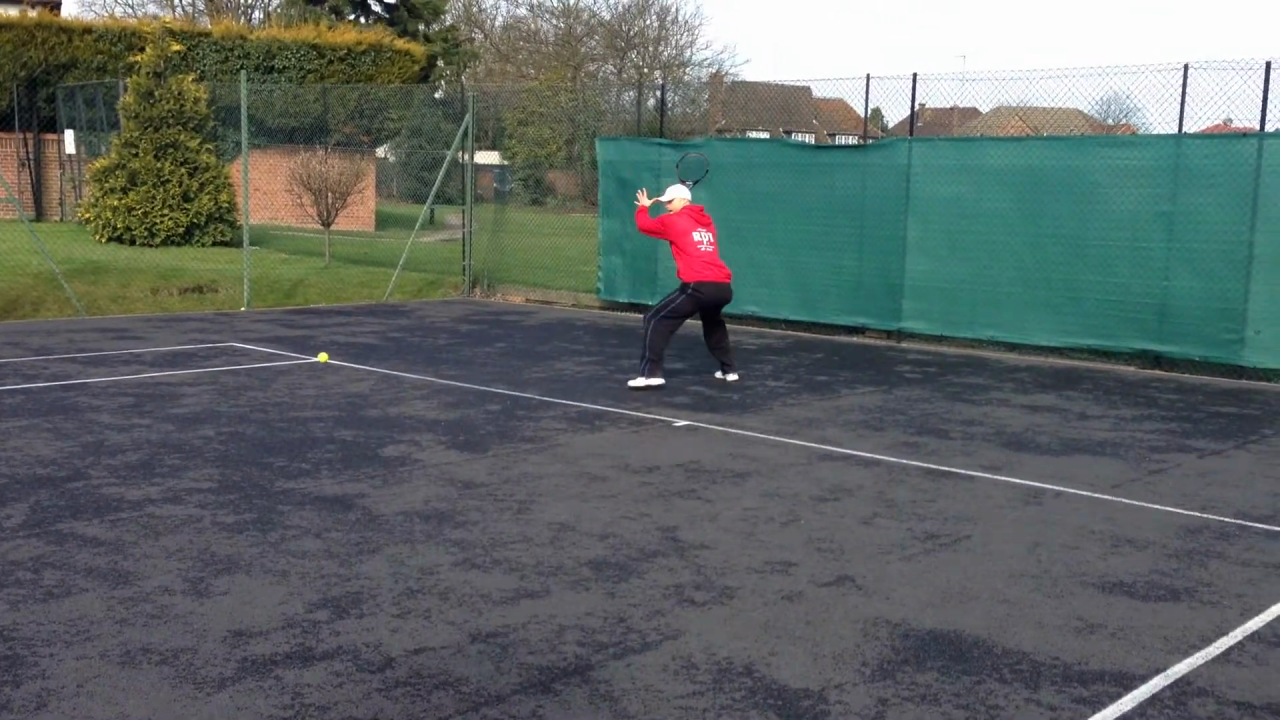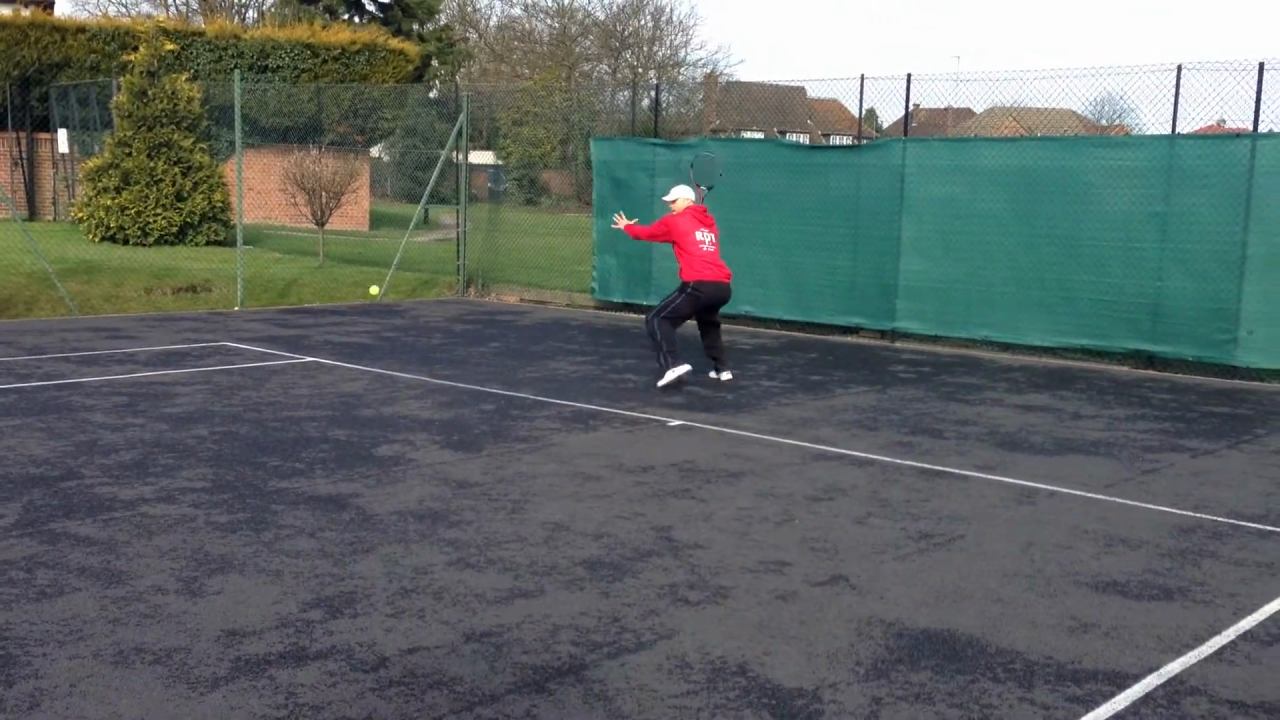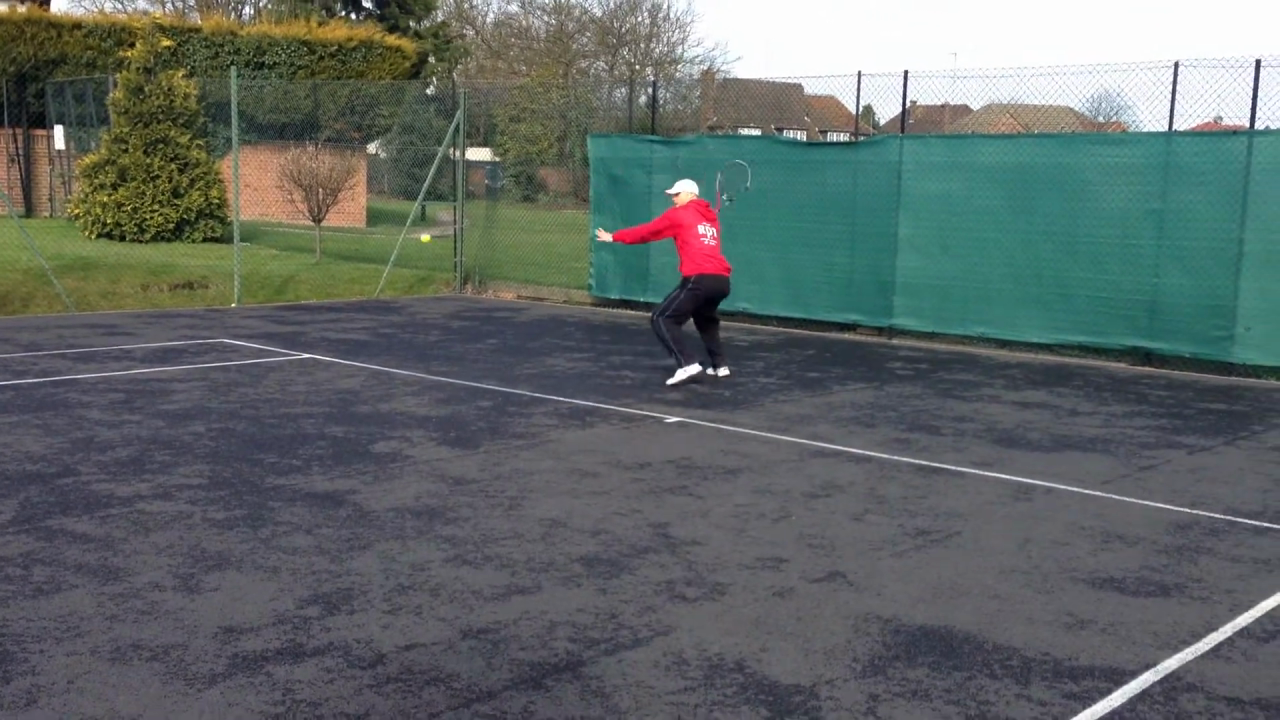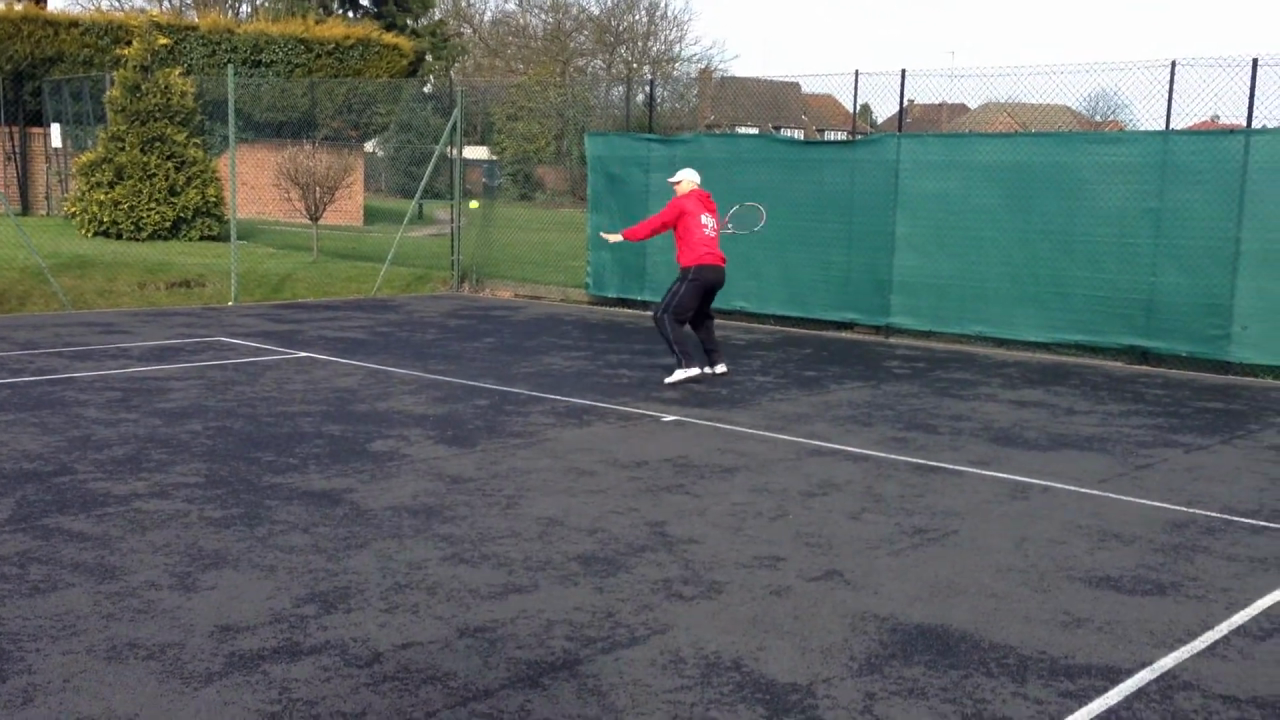
dt=0.1s
person 1, frame 1
left shoulder: (672, 221)
right shoulder: (707, 222)
left elbow: (643, 225)
left wrist: (642, 207)
left hip: (698, 287)
right hip: (723, 287)
left knee: (655, 321)
right knee: (714, 326)
left ankle: (650, 373)
right ankle: (729, 370)
person 1, frame 2
left shoulder: (674, 222)
right shoulder: (708, 223)
left elbow: (645, 233)
left wrist: (626, 226)
left hip: (699, 286)
right hip: (723, 287)
left knee: (656, 320)
right knee: (709, 323)
left ankle: (673, 365)
right ankle: (723, 369)
person 1, frame 3
left shoulder: (678, 215)
right shoulder: (711, 218)
left elbow: (645, 232)
left wrist: (614, 236)
left hip: (700, 279)
right hip: (722, 281)
left knee: (662, 319)
right knee: (706, 320)
left ankle: (687, 364)
right ankle: (719, 365)
person 1, frame 4
left shoulder: (683, 203)
right shoulder: (709, 208)
left elbow: (657, 223)
left wrist: (622, 235)
left hip: (698, 270)
right hip: (718, 271)
left knee: (665, 317)
right knee: (699, 316)
left ankle: (687, 364)
right ankle: (716, 361)
